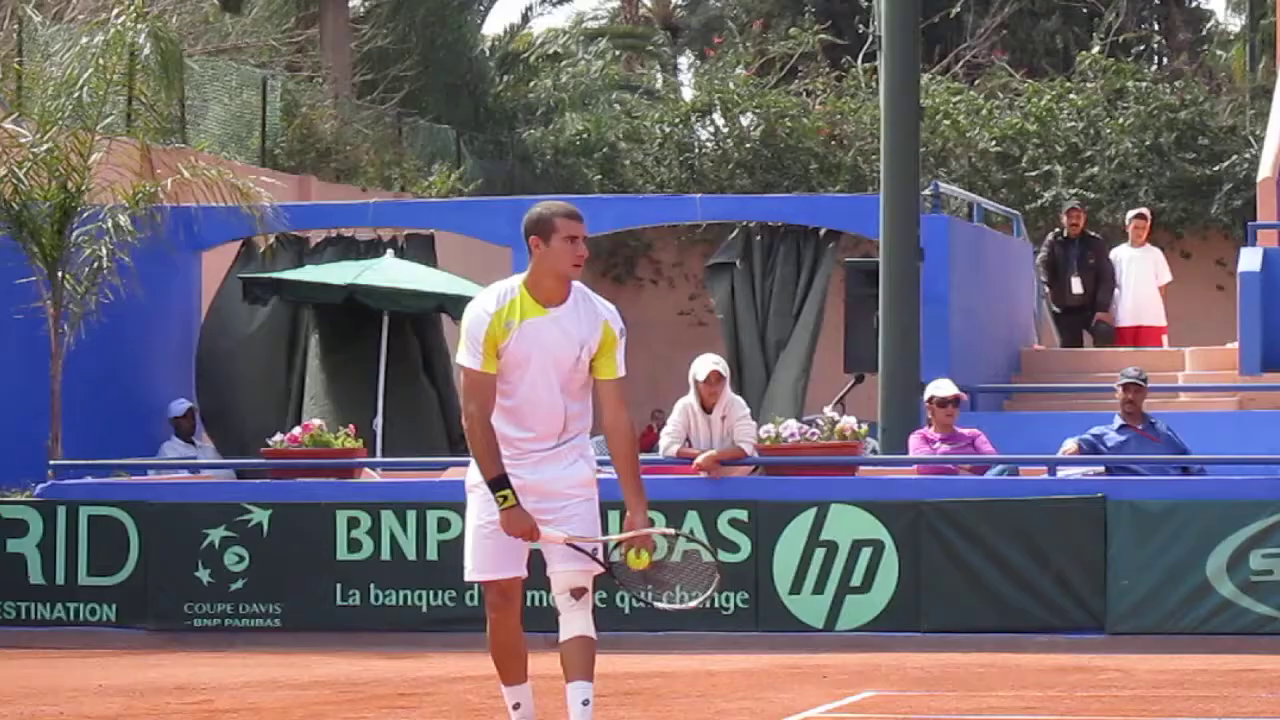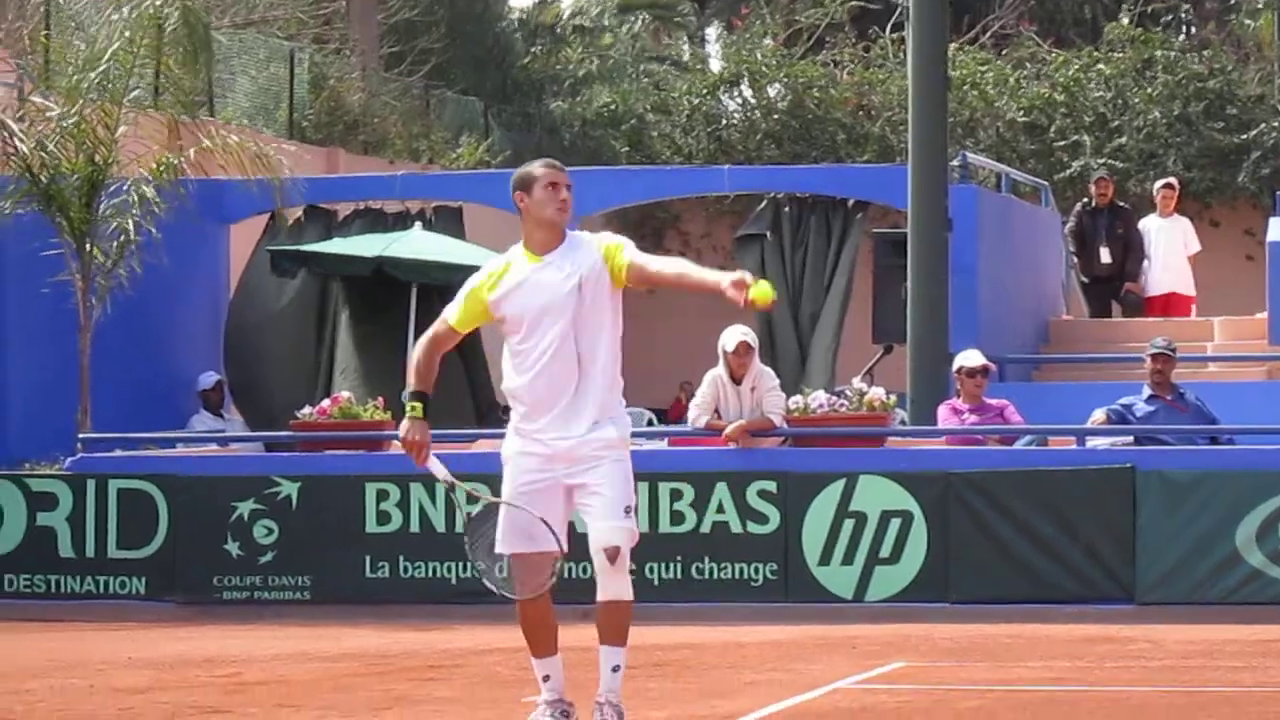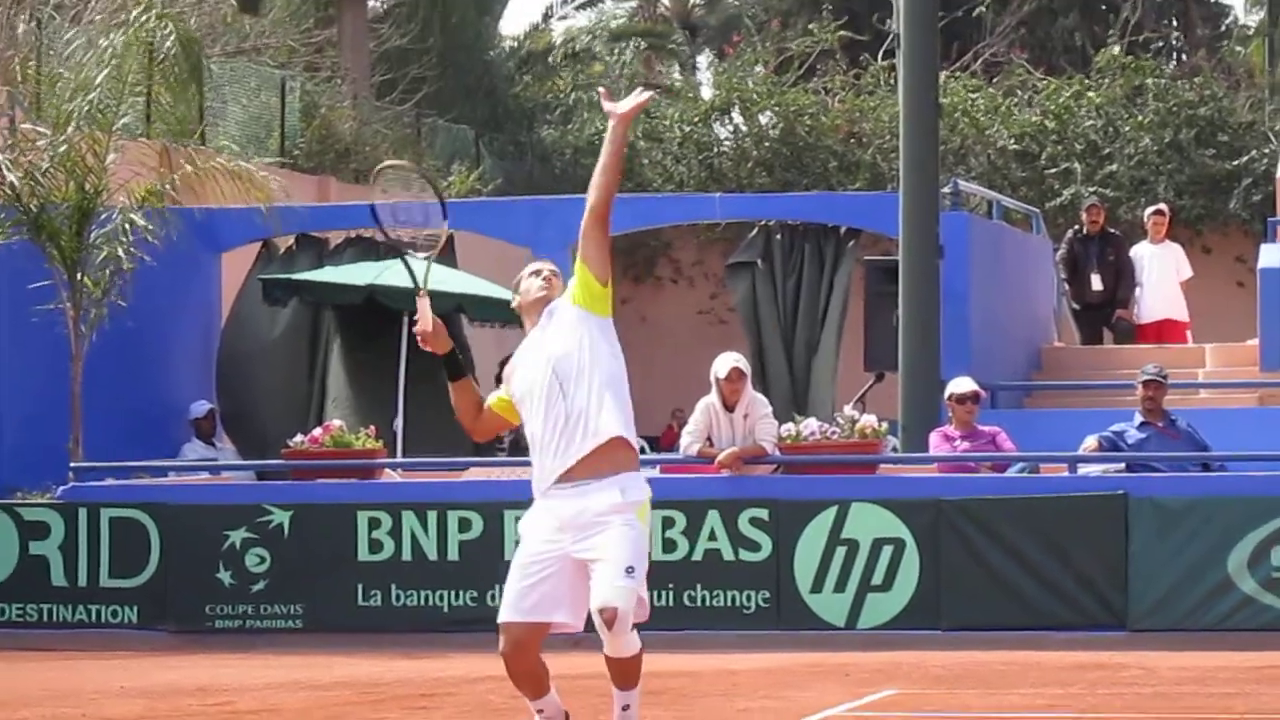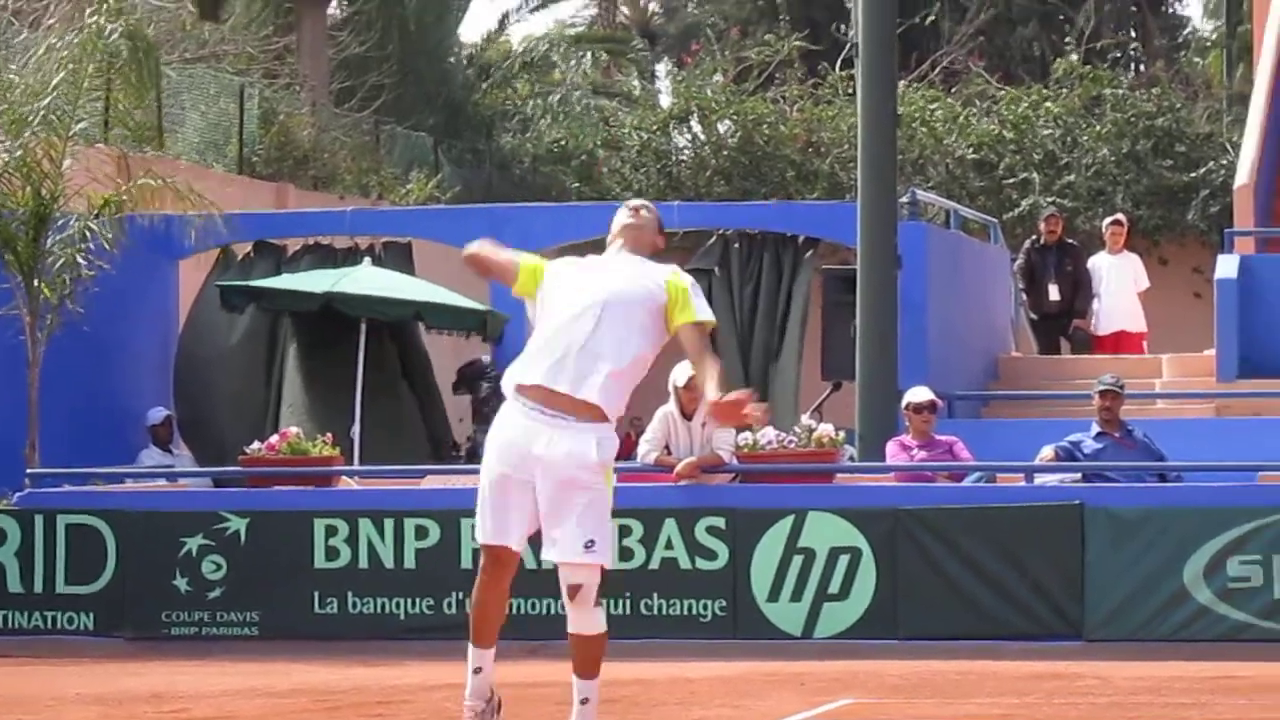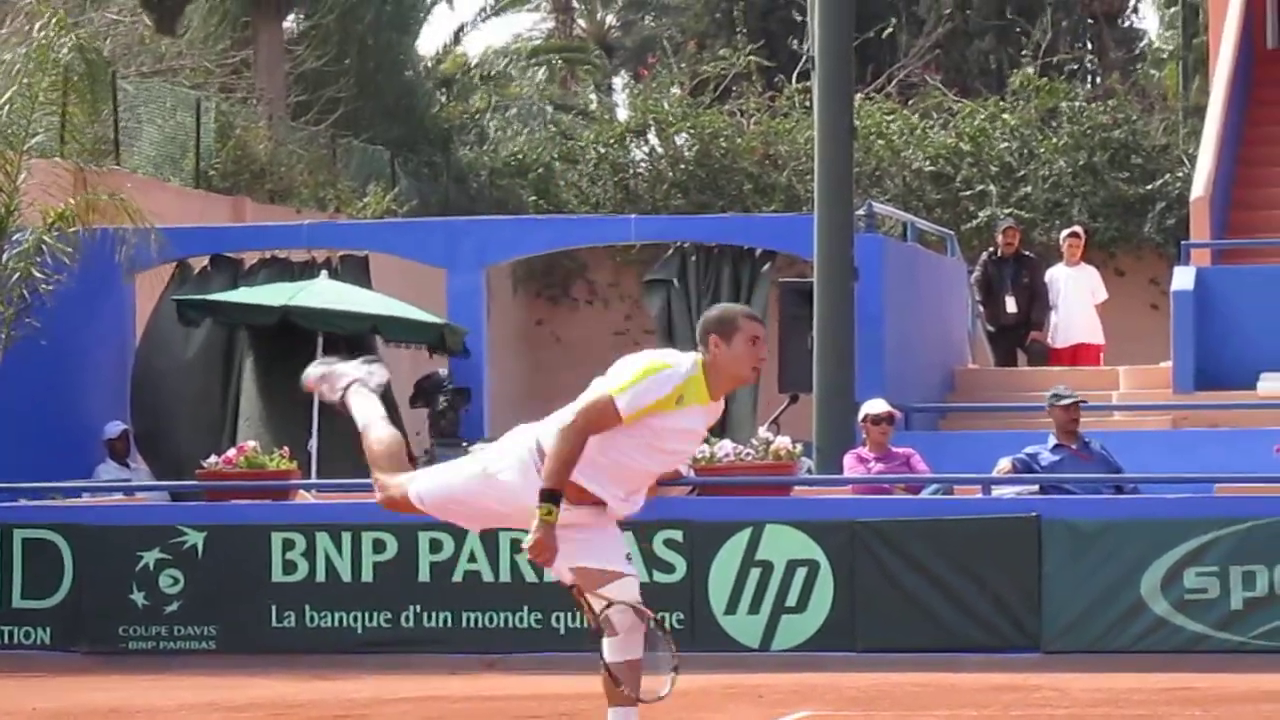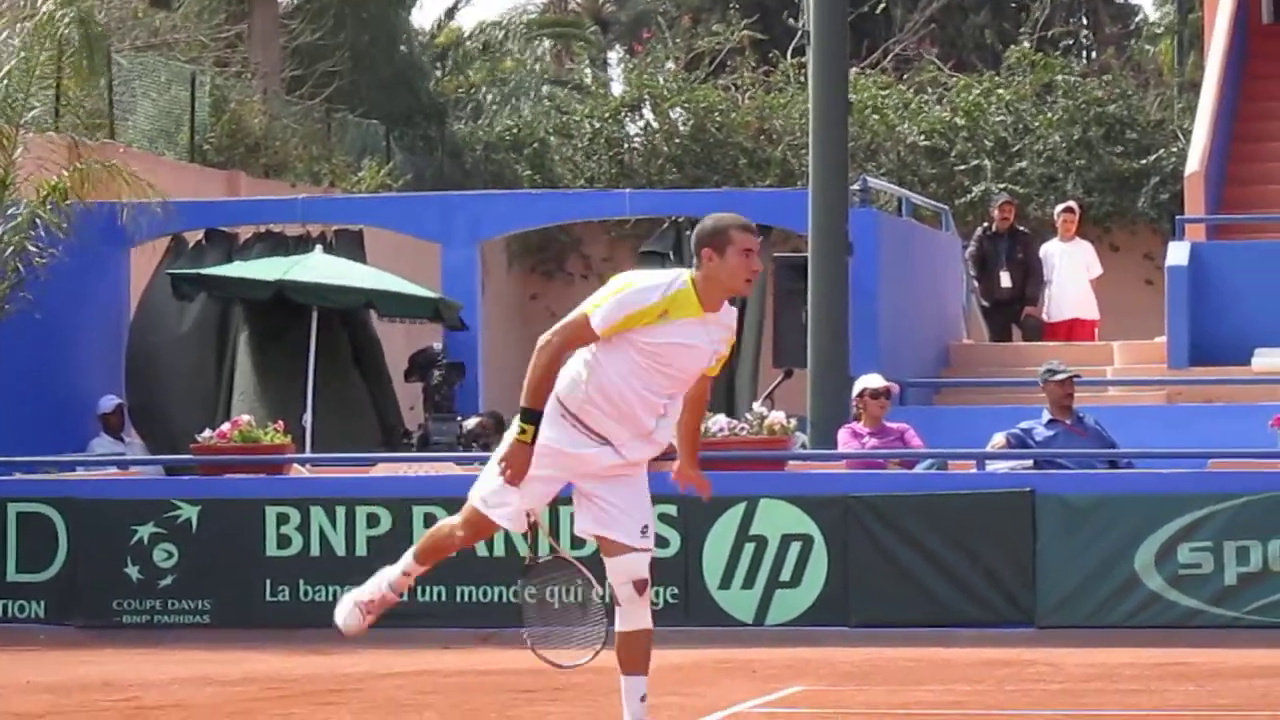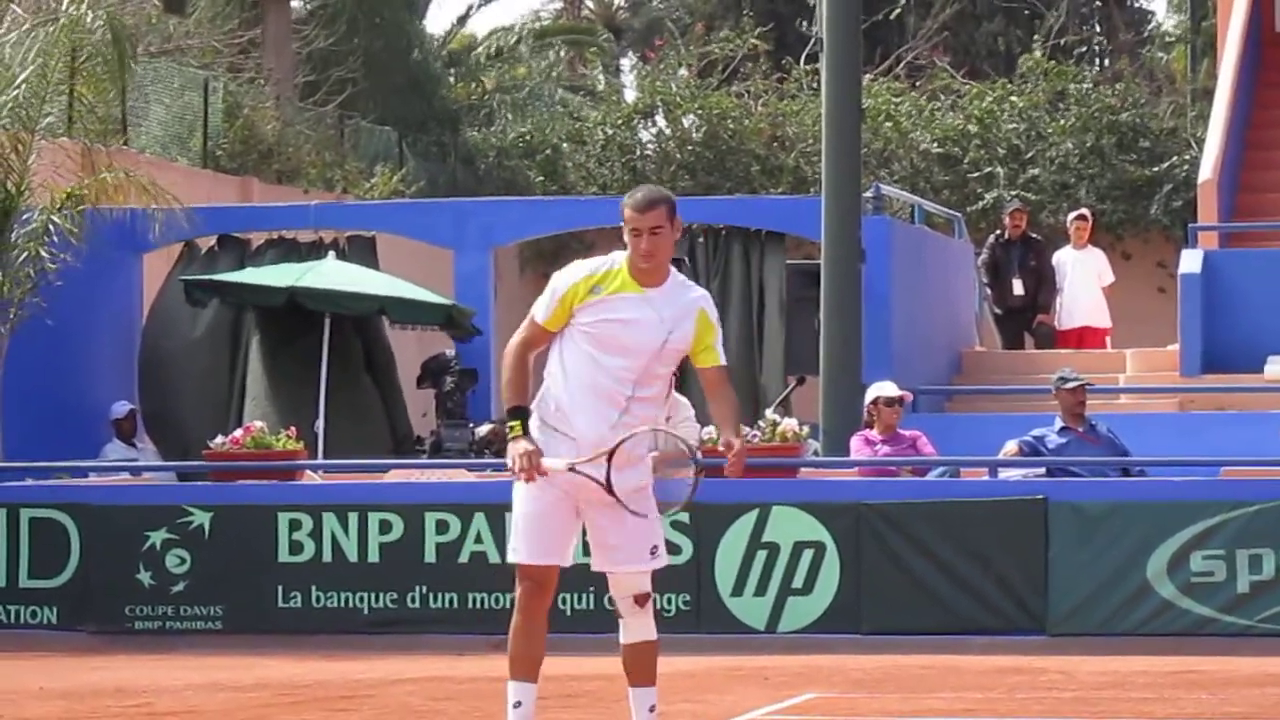
dt=0.4s
person 1, frame 1
left shoulder: (601, 318)
right shoulder: (489, 312)
left elbow: (615, 415)
right elbow: (475, 416)
left wrist: (636, 506)
right wrist: (507, 499)
left hip: (568, 474)
right hip: (495, 474)
left knee: (576, 593)
right knee: (502, 600)
person 1, frame 2
left shoulder: (600, 253)
right shoulder: (494, 280)
left elbow: (661, 268)
right elbow: (434, 341)
left wrist: (721, 280)
right wrist: (415, 407)
left hip: (600, 441)
right hip: (532, 446)
left knee: (613, 559)
person 1, frame 3
left shoulder: (583, 310)
right shoulder: (519, 368)
left elbow: (596, 213)
right elbow: (476, 423)
left wrist: (619, 124)
right wrist: (448, 355)
left hip: (613, 503)
right hip: (551, 512)
left knee: (614, 618)
right knee: (516, 646)
person 1, frame 4
left shoulder: (670, 285)
right shoulder: (560, 272)
left elbow: (703, 350)
right elbow: (481, 258)
left wrist: (718, 398)
left hip: (584, 441)
right hip: (520, 427)
left knee: (580, 589)
right knee: (495, 564)
person 1, frame 5
left shoulder: (707, 412)
right shoulder: (667, 374)
right elbow: (577, 424)
right wrist: (548, 515)
left hip: (586, 511)
right hip: (530, 475)
left knee: (624, 611)
right knee: (393, 495)
right ankle: (359, 387)
person 1, frame 6
left shoulder: (725, 327)
right shoulder: (647, 291)
right elbow: (553, 343)
left wrist: (688, 459)
right wrist: (525, 431)
left hip: (623, 459)
right hip: (563, 430)
left knee: (633, 583)
right knee: (467, 530)
right ankle: (393, 582)
person 1, frame 7
left shoulder: (695, 306)
right shoulder: (579, 280)
left elbow: (719, 388)
right elbow: (518, 350)
left wrist: (731, 437)
right wrist: (518, 431)
left hip: (624, 470)
right hip: (549, 457)
left knee: (635, 598)
right knee: (533, 590)
